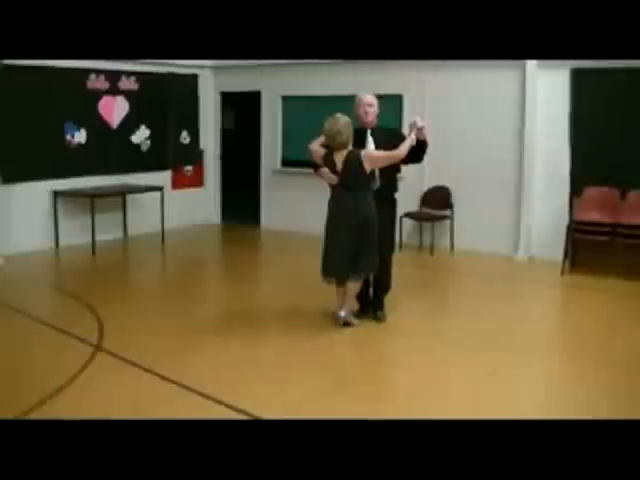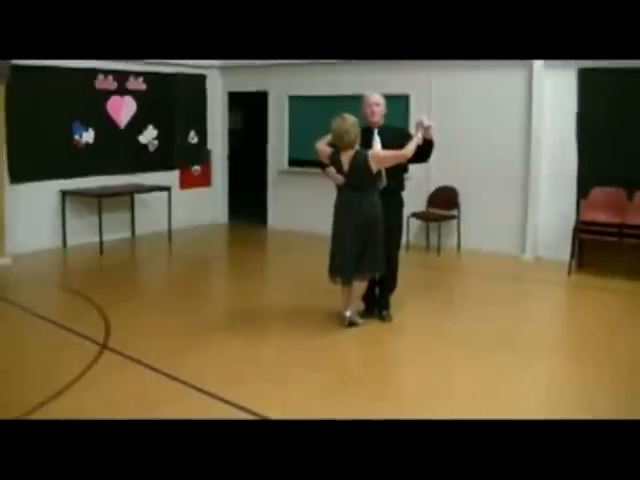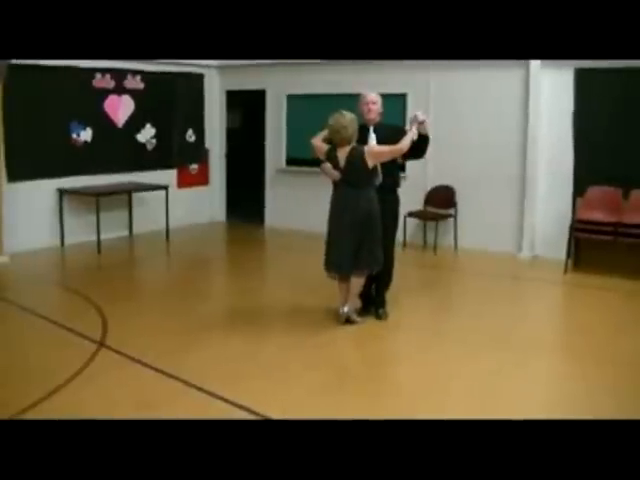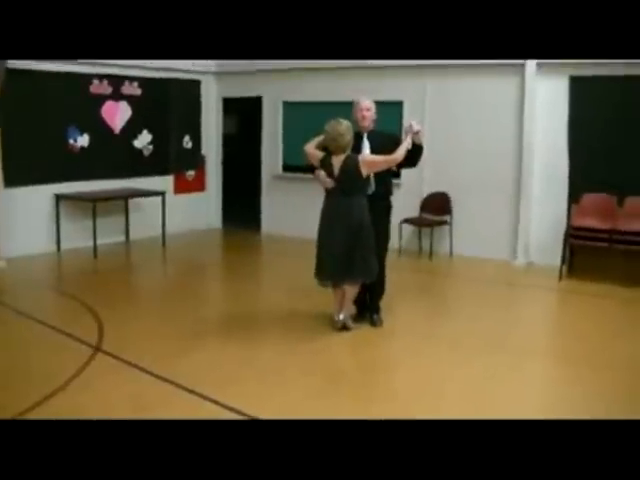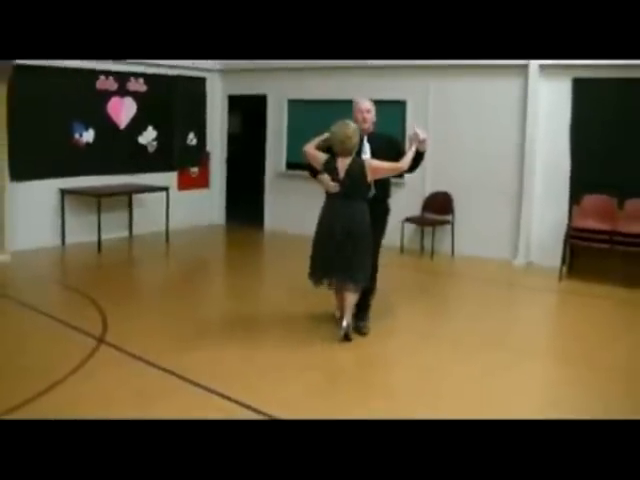
dt=0.4s
person 1, frame 1
left shoulder: (388, 133)
left elbow: (413, 157)
left wrist: (420, 138)
right wrist: (323, 170)
left hip: (384, 203)
left knee: (384, 252)
left ankle: (378, 302)
right ankle: (365, 300)
person 1, frame 2
left shoulder: (399, 135)
left elbow: (420, 156)
left wrist: (427, 136)
right wrist: (330, 170)
left hip: (391, 201)
left knee: (390, 252)
left ankle: (384, 302)
right ankle: (369, 301)
person 1, frame 3
left shoulder: (394, 132)
left elbow: (416, 152)
left wrist: (421, 131)
left hip: (386, 199)
left knee: (385, 250)
left ankle: (379, 300)
right ankle: (366, 299)
person 1, frame 4
left shoulder: (388, 139)
left elbow: (409, 161)
left wrist: (416, 141)
right wrist: (319, 172)
left hip: (379, 206)
left knee: (377, 256)
left ankle: (374, 307)
right ankle: (361, 305)
person 1, frame 5
left shoulder: (387, 142)
left elbow: (407, 166)
left wrist: (420, 149)
right wrist: (321, 176)
left hip: (377, 209)
left knee: (369, 261)
left ankle: (361, 314)
person 2, frame 1
left shoulder: (326, 157)
right shoulder: (364, 157)
left elbow: (313, 146)
right elbow: (398, 155)
left wrist: (329, 135)
right wrist: (412, 137)
left hip: (338, 211)
right hip: (362, 212)
left knee: (341, 259)
right knee: (358, 263)
left ankle: (340, 308)
right ankle: (345, 311)
person 2, frame 2
left shoulder: (332, 157)
right shoulder: (371, 157)
left elbow: (319, 145)
right elbow: (405, 154)
left wrist: (335, 133)
right wrist: (418, 136)
left hip: (344, 211)
right hip: (368, 212)
left knee: (347, 259)
right knee: (364, 263)
left ankle: (345, 308)
right ankle: (351, 311)
person 2, frame 3
left shoulder: (329, 153)
right shoulder: (367, 153)
left elbow: (315, 140)
right elbow: (401, 148)
left wrist: (332, 130)
right wrist: (414, 130)
left hip: (340, 208)
right hip: (364, 208)
left knee: (343, 256)
right knee: (362, 260)
left ankle: (343, 306)
right ankle: (349, 307)
person 2, frame 4
left shoulder: (323, 161)
right shoulder: (361, 162)
left elbow: (308, 147)
right elbow: (395, 158)
left wrist: (325, 136)
right wrist: (408, 139)
left hip: (332, 216)
right hip: (356, 217)
left knee: (336, 265)
right knee: (355, 268)
left ankle: (338, 312)
right ankle: (344, 314)
person 2, frame 5
left shoulder: (326, 163)
right shoulder: (367, 166)
left elbow: (307, 148)
right elbow: (402, 166)
left wrist: (326, 136)
right wrist: (414, 147)
left hip: (331, 220)
right hip: (357, 222)
left knee: (336, 268)
right knee: (353, 272)
left ankle: (341, 312)
right ankle: (347, 320)
